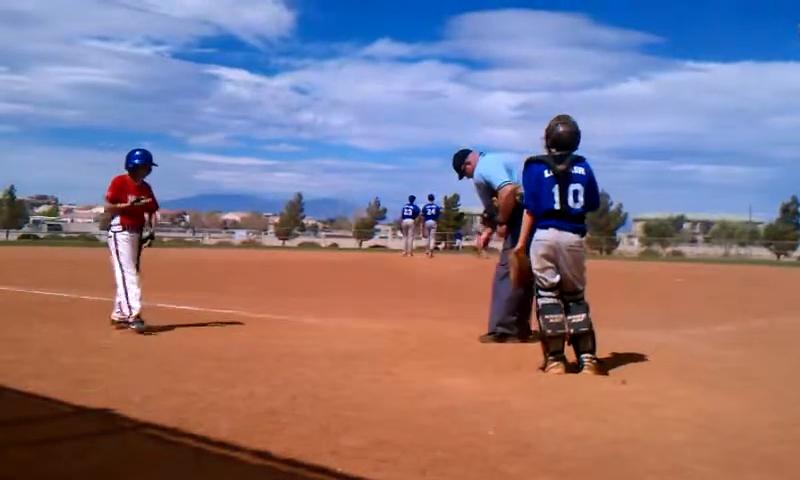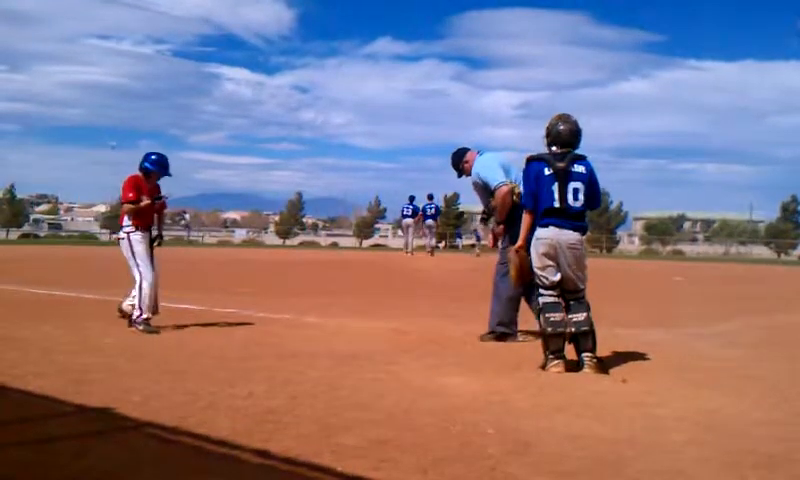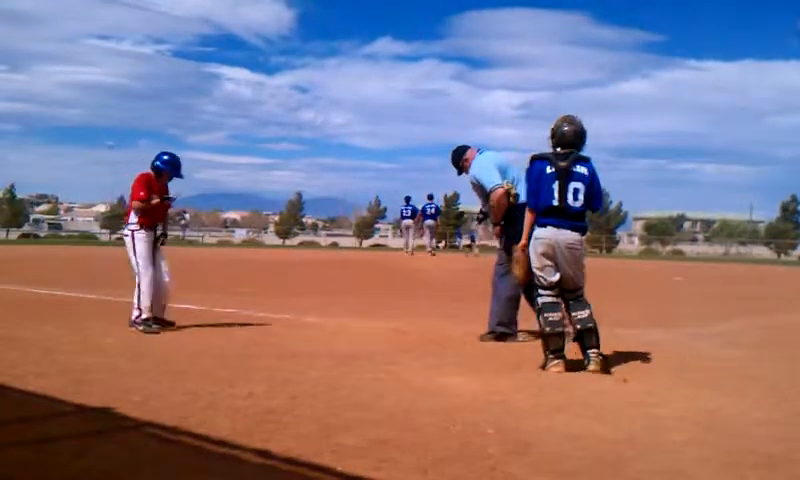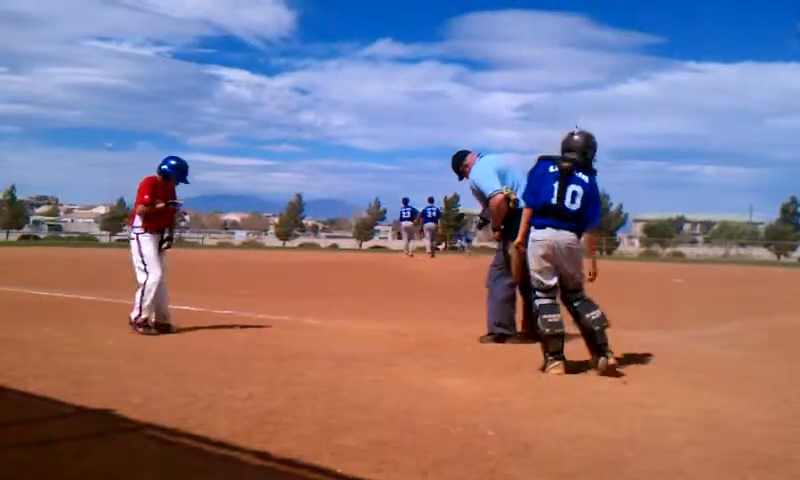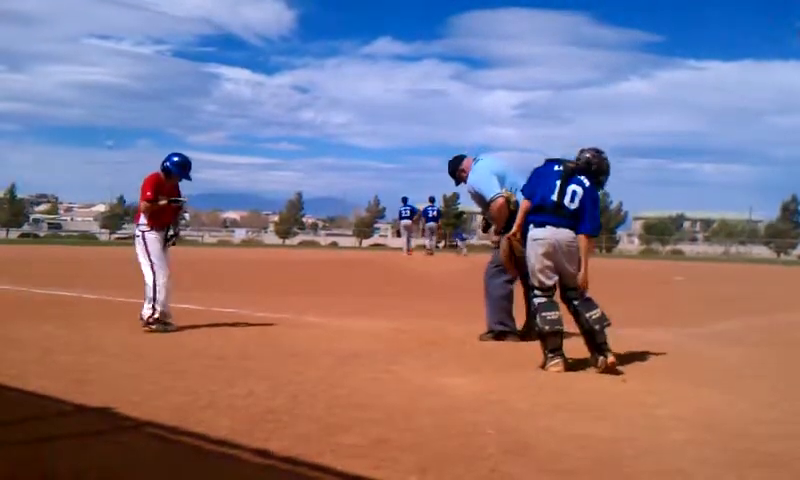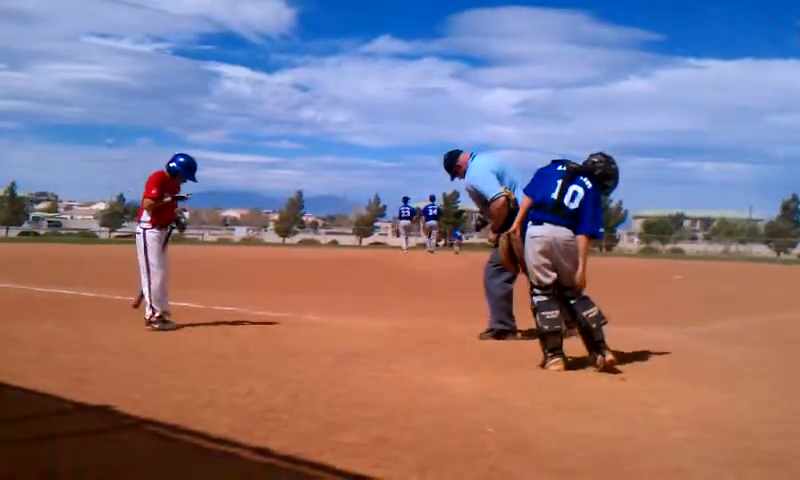
dt=0.2s
person 1, frame 1
left shoulder: (536, 167)
right shoulder: (583, 167)
left elbow: (531, 209)
right elbow: (593, 205)
left wrist: (522, 242)
left hip: (545, 236)
right hip: (574, 238)
left knee: (547, 295)
right knee: (575, 296)
left ankle: (555, 358)
right ankle: (587, 357)
person 1, frame 2
left shoulder: (536, 165)
right shoulder: (585, 166)
left elbow: (530, 208)
right elbow: (594, 204)
left wrist: (522, 239)
left hip: (546, 235)
right hip: (574, 236)
left knee: (548, 294)
right knee: (576, 295)
left ankle: (555, 357)
right ankle: (587, 357)
person 1, frame 3
left shoulder: (539, 164)
right shoulder: (587, 167)
left elbow: (532, 207)
right elbow: (595, 206)
left wrist: (525, 238)
left hip: (544, 234)
right hip: (573, 236)
left knee: (548, 293)
right knee: (575, 294)
left ankle: (555, 357)
right ankle: (592, 354)
person 1, frame 4
left shoulder: (543, 166)
right shoulder: (588, 178)
left elbow: (530, 205)
right elbow: (590, 225)
left wrist: (521, 235)
right wrist: (592, 259)
left hip: (541, 235)
right hip: (570, 238)
left knee: (545, 295)
right knee: (576, 295)
left ankle: (555, 358)
right ankle: (602, 353)
person 1, frame 5
left shoulder: (548, 168)
right shoulder: (589, 186)
left elbow: (527, 199)
right elbow: (586, 232)
left wrist: (516, 227)
right wrist: (583, 268)
left hip: (540, 233)
right hip: (568, 236)
left knee: (543, 293)
right knee: (575, 293)
left ankle: (554, 356)
right ankle: (602, 351)
person 1, frame 6
left shoulder: (552, 168)
right shoulder: (592, 190)
left elbow: (529, 196)
right elbow: (585, 233)
left wrist: (516, 224)
right wrist: (582, 268)
left hip: (538, 231)
right hip: (566, 236)
left knee: (542, 292)
right knee: (572, 292)
left ankle: (554, 355)
right ankle: (600, 350)
person 2, frame 1
left shoulder: (485, 166)
right shoulder: (491, 163)
left elbow: (508, 191)
right elbow: (495, 205)
left wrist: (502, 223)
right wrist: (488, 230)
left hip: (522, 221)
left knee: (507, 275)
left ankle: (503, 330)
right ankle: (520, 328)
person 2, frame 2
left shoulder: (480, 167)
right shoulder: (489, 160)
left elbow: (504, 191)
left wrist: (499, 222)
right wrist: (498, 224)
left hip: (521, 219)
left knee: (507, 274)
left ankle: (503, 330)
person 2, frame 3
left shoulder: (478, 168)
right shoulder: (490, 157)
left elbow: (499, 194)
left wrist: (496, 223)
right wrist: (499, 221)
left hip: (519, 218)
left knee: (506, 274)
left ankle: (502, 330)
person 2, frame 4
left shoulder: (477, 172)
right shoulder: (491, 160)
left elbow: (498, 199)
left wrist: (496, 228)
right wrist: (499, 225)
left hip: (519, 222)
left knee: (501, 276)
left ankle: (502, 331)
right ankle: (533, 329)
person 2, frame 5
left shoulder: (476, 177)
right shoulder: (488, 162)
left elbow: (499, 203)
left wrist: (498, 231)
right wrist: (499, 227)
left knee: (496, 275)
left ankle: (502, 329)
person 2, frame 6
left shoulder: (474, 174)
right shoulder: (485, 159)
left elbow: (500, 201)
left wrist: (495, 229)
right wrist: (495, 225)
left hip: (516, 222)
left knee: (496, 273)
left ankle: (503, 328)
person 3, frame 1
left shoulder: (146, 187)
right shoulder: (119, 181)
left elbow: (151, 211)
right elbow: (108, 207)
left wrist: (151, 232)
right wrist: (130, 205)
left hip: (137, 234)
right hip: (120, 233)
left knee: (130, 275)
right knee: (127, 274)
left ankle: (119, 316)
right ankle: (133, 317)
person 3, frame 2
left shoulder: (155, 187)
right shoulder: (132, 181)
left elbow: (159, 211)
right elbow: (127, 209)
left wrist: (159, 232)
right wrist: (149, 202)
left hip: (146, 234)
right hip: (131, 234)
left knee: (149, 276)
right knee: (145, 275)
left ankle: (127, 308)
right ankle: (140, 317)
person 3, frame 3
left shoulder: (163, 185)
right shoulder: (143, 179)
left elbow: (164, 210)
right elbow: (137, 206)
left wrist: (164, 231)
right wrist: (159, 201)
left hip: (152, 232)
right hip: (137, 232)
left knee: (162, 277)
right knee: (145, 275)
left ankle: (157, 315)
right ankle: (140, 318)
person 3, frame 4
left shoulder: (170, 189)
right shoulder: (149, 183)
left elbow: (171, 214)
right elbow: (140, 210)
left wrist: (170, 235)
right wrist: (163, 205)
left hip: (158, 236)
right hip: (142, 235)
left knee: (161, 280)
right knee: (153, 275)
left ankle: (160, 321)
right ankle: (139, 319)
person 3, frame 5
left shoulder: (173, 186)
right shoulder: (152, 180)
left elbow: (175, 211)
right elbow: (143, 207)
left wrist: (175, 231)
right wrist: (165, 202)
left hip: (161, 233)
right hip: (147, 233)
left knee: (162, 274)
right knee: (158, 274)
left ankle: (162, 318)
right ankle: (151, 317)
person 3, frame 6
left shoulder: (174, 184)
right shoulder: (157, 178)
right elbow: (147, 204)
left wrist: (175, 220)
right wrist: (169, 199)
left hip: (162, 231)
right hip: (149, 231)
left knee: (161, 274)
right knee: (153, 273)
left ankle: (160, 314)
right ankle: (153, 316)
